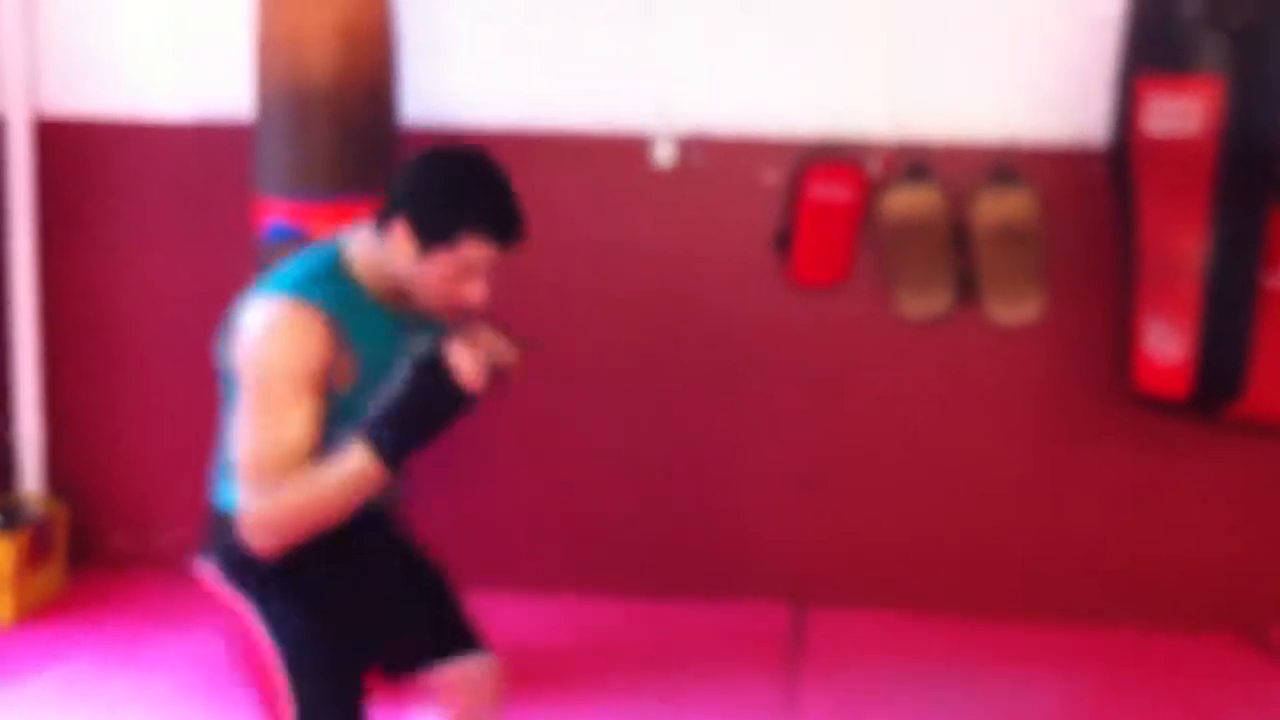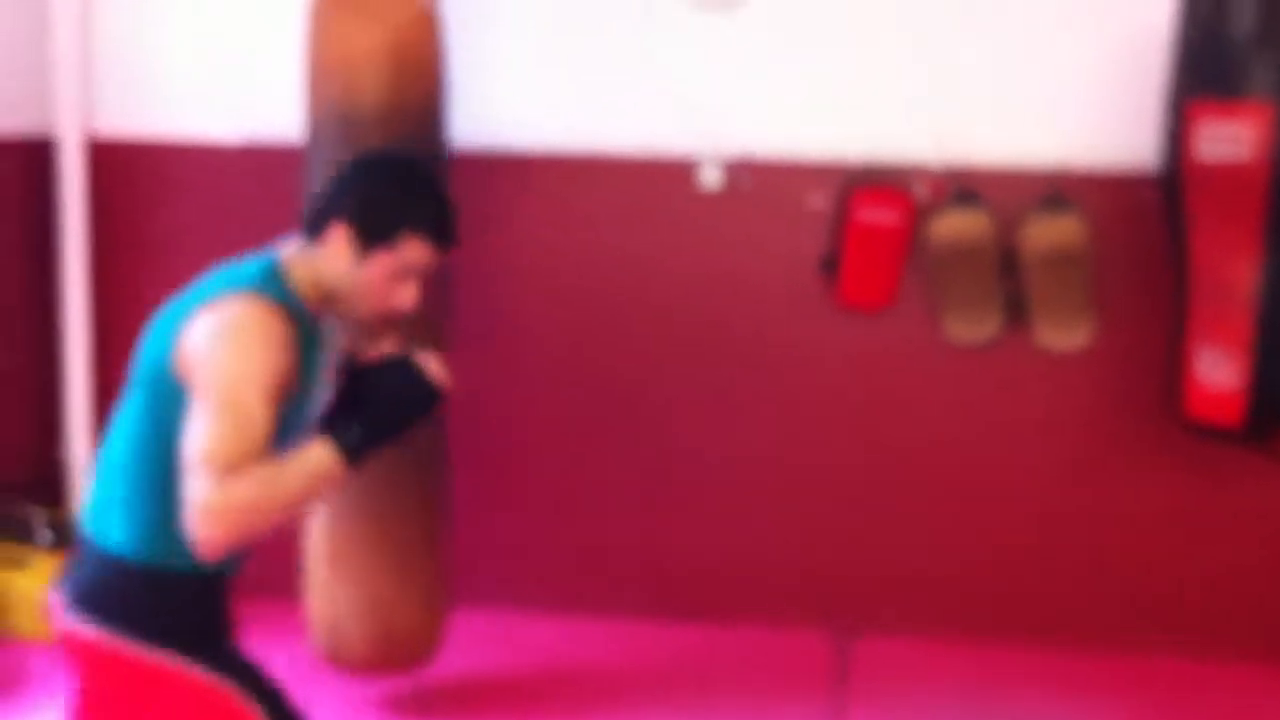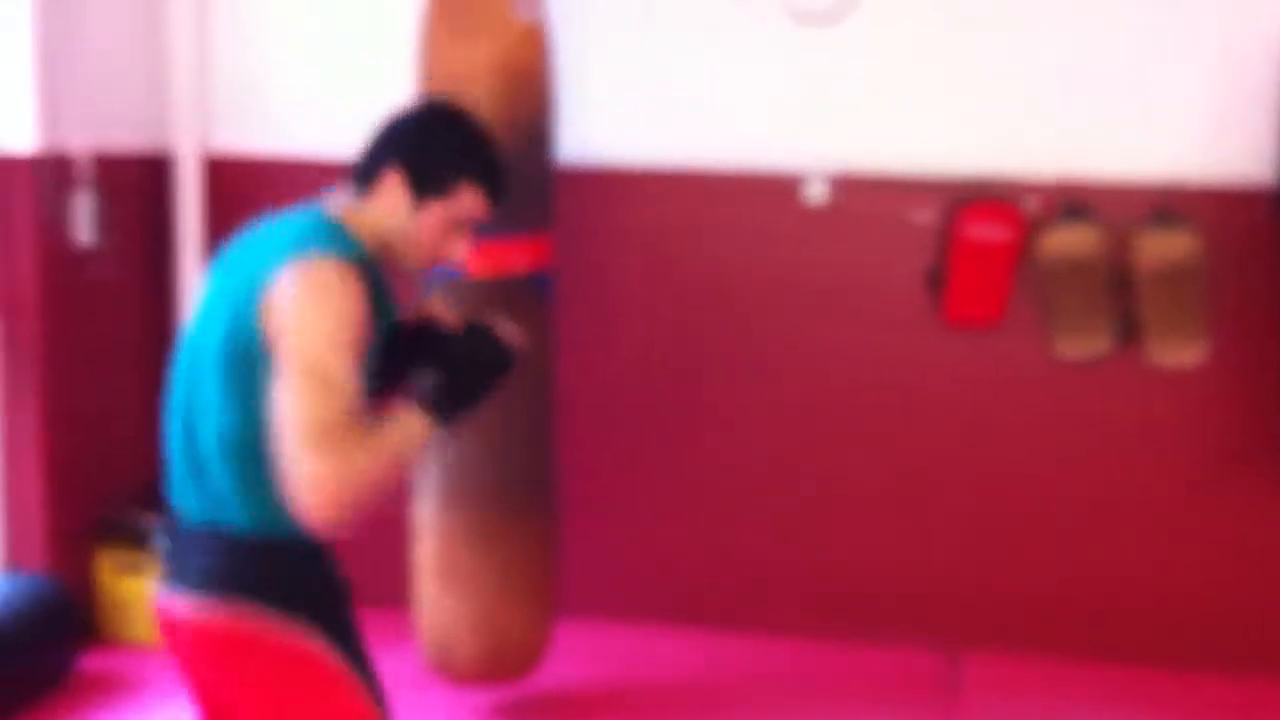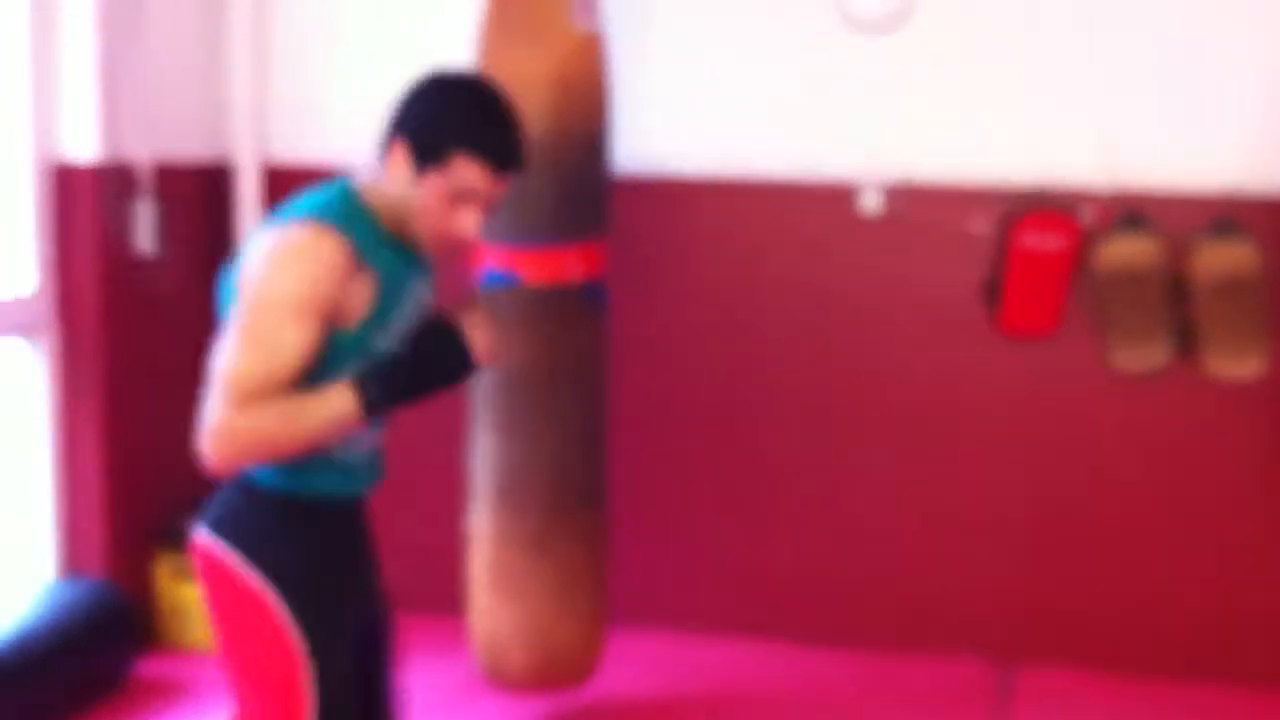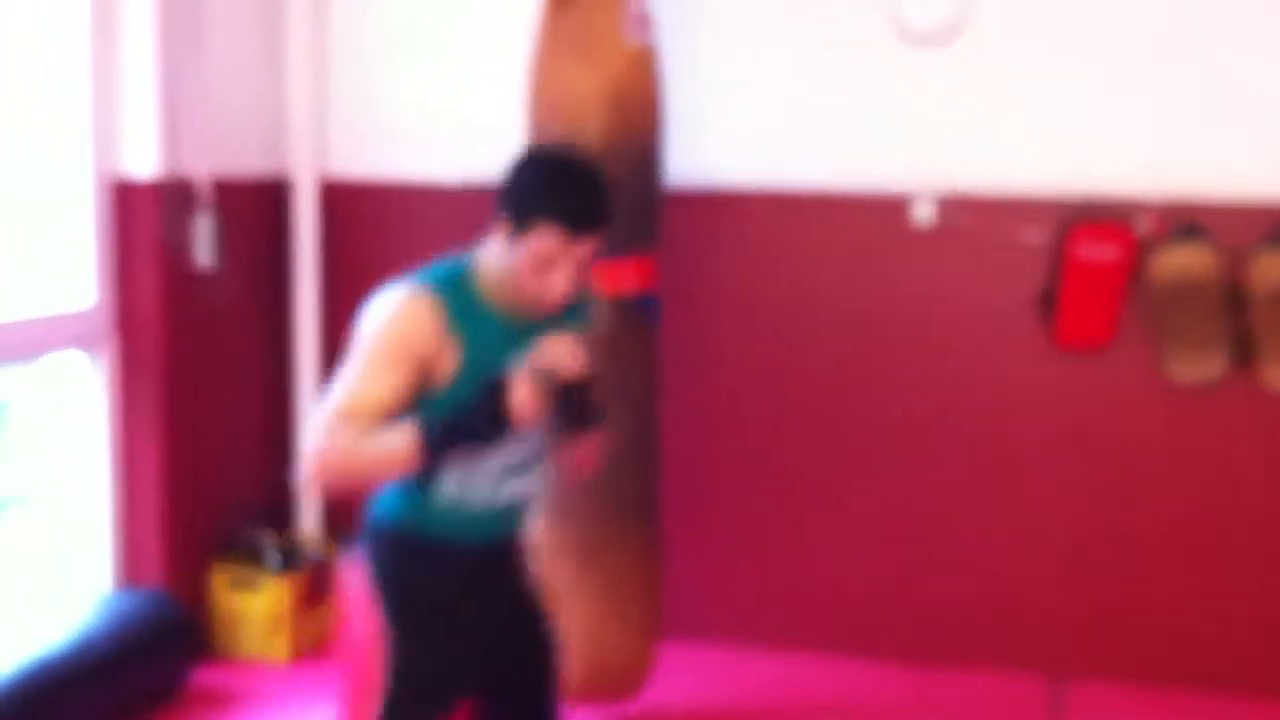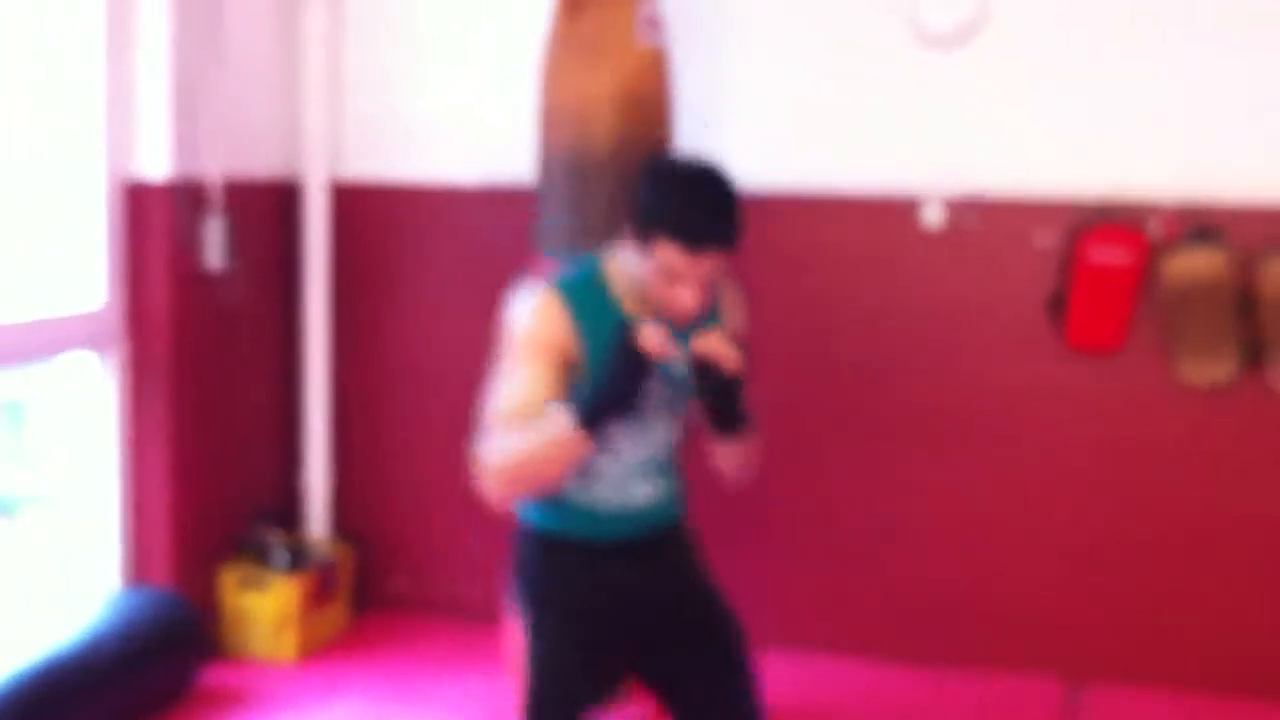
dt=0.3s
person 1, frame 1
left shoulder: (408, 281)
right shoulder: (287, 323)
right elbow: (267, 523)
left wrist: (476, 362)
right wrist: (406, 429)
left hip: (359, 527)
right hip: (276, 560)
person 1, frame 2
left shoulder: (287, 302)
right shoulder: (249, 326)
left elbow: (269, 451)
right elbow: (214, 521)
left wrist: (361, 394)
right wrist: (363, 429)
right hip: (148, 613)
person 1, frame 3
left shoulder: (276, 243)
right shoulder: (324, 283)
right elbow: (324, 494)
left wrist: (398, 354)
right wrist: (444, 396)
left hip: (213, 567)
right hip: (263, 584)
person 1, frame 4
left shoulder: (403, 236)
right shoulder: (310, 249)
right elbow: (224, 439)
left wrist: (436, 357)
right wrist: (387, 386)
left hip: (328, 525)
right hip: (276, 537)
person 1, frame 5
left shoulder: (569, 304)
right shoulder: (417, 313)
left elbow: (582, 460)
right elbow: (325, 457)
left wrist: (578, 399)
right wrist: (452, 431)
left hip: (493, 568)
right hip: (412, 574)
person 1, frame 6
left shoulder: (719, 305)
right shoulder: (549, 313)
left elbow: (738, 471)
right elbow: (500, 479)
left wrist: (726, 408)
right wrist: (604, 398)
left hip: (659, 555)
right hip: (564, 566)
